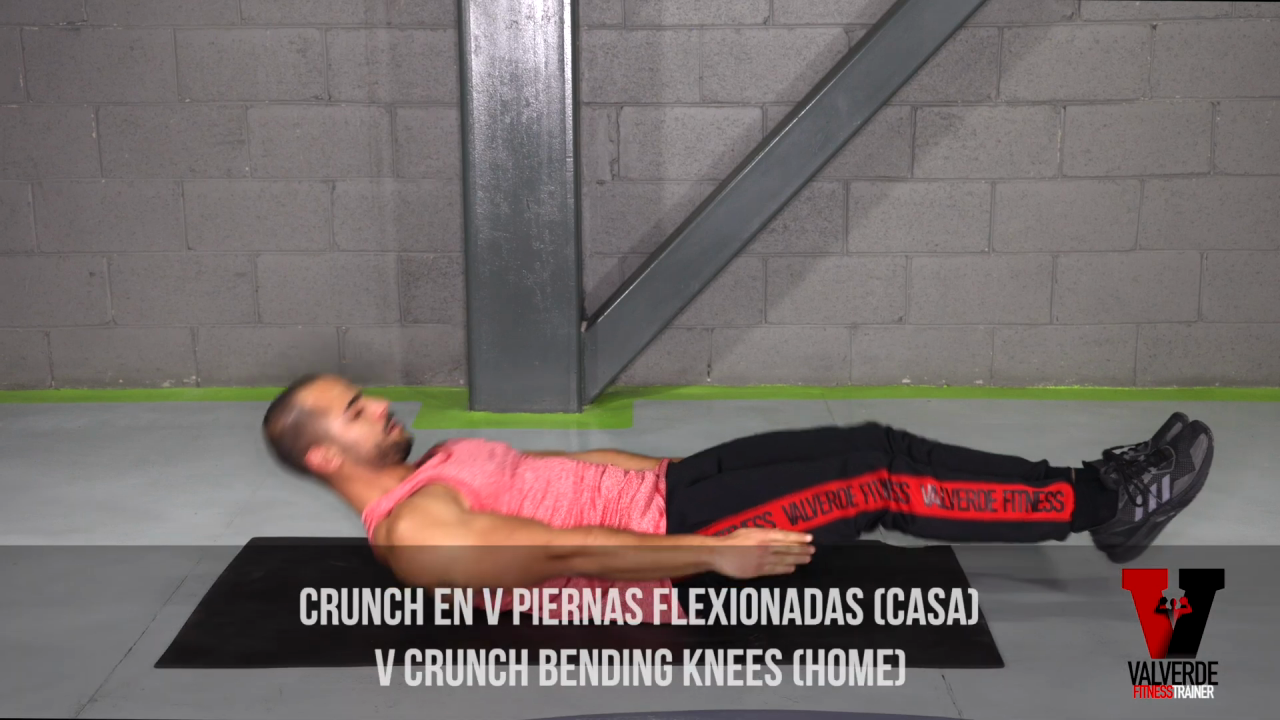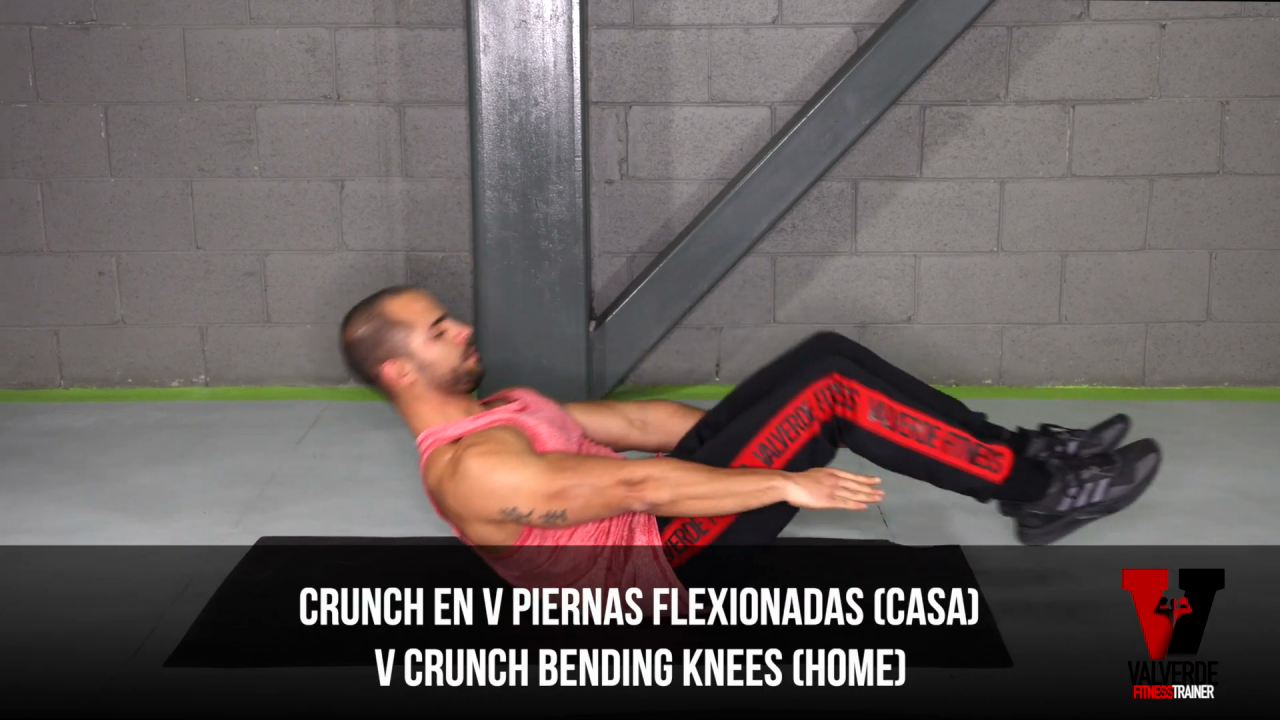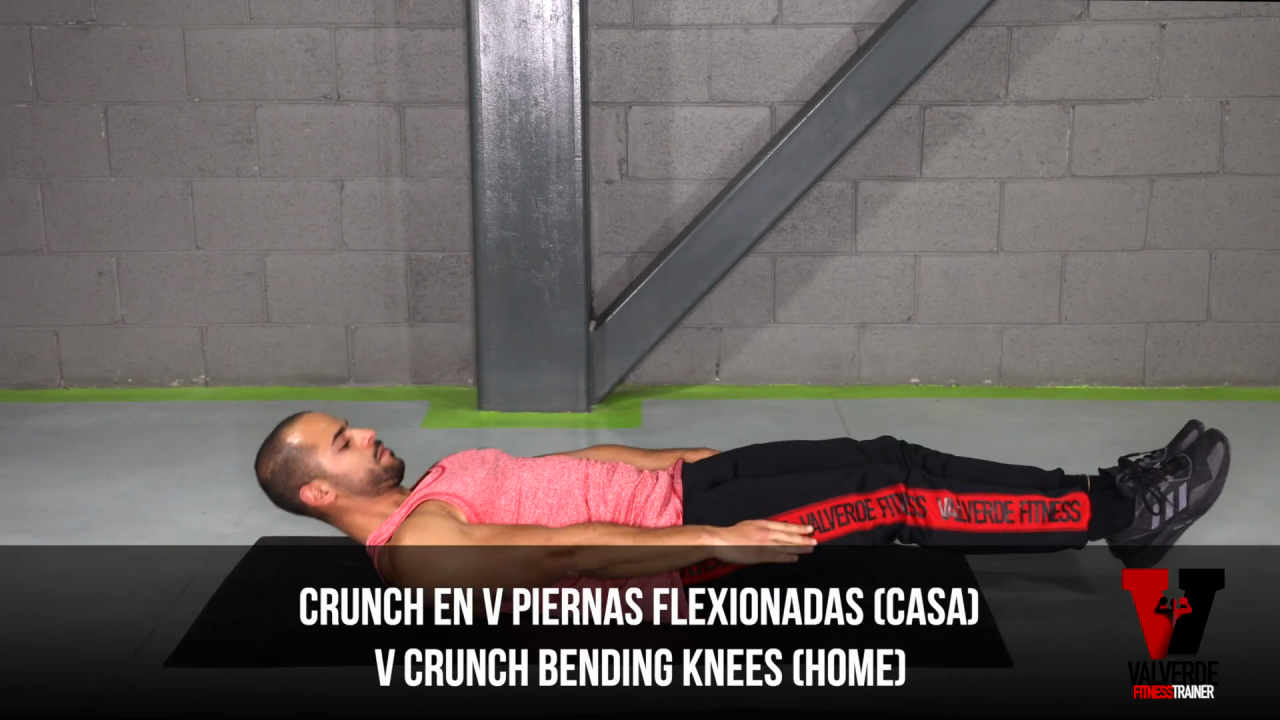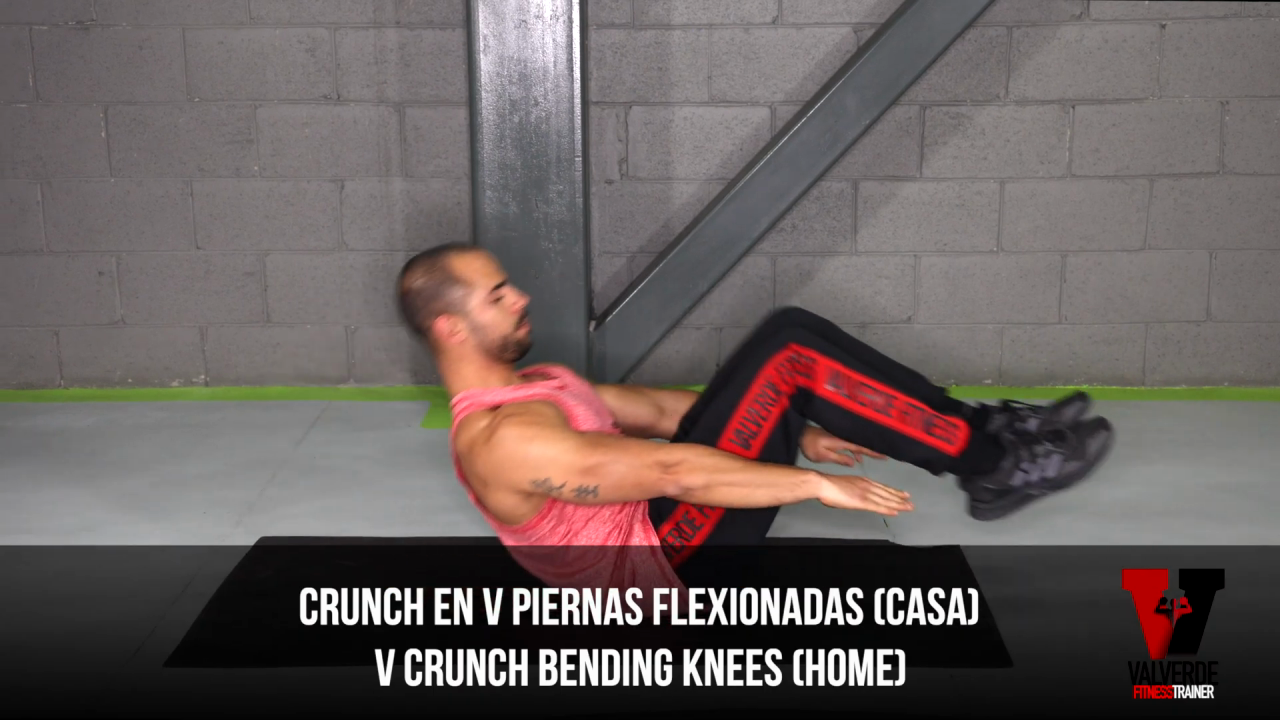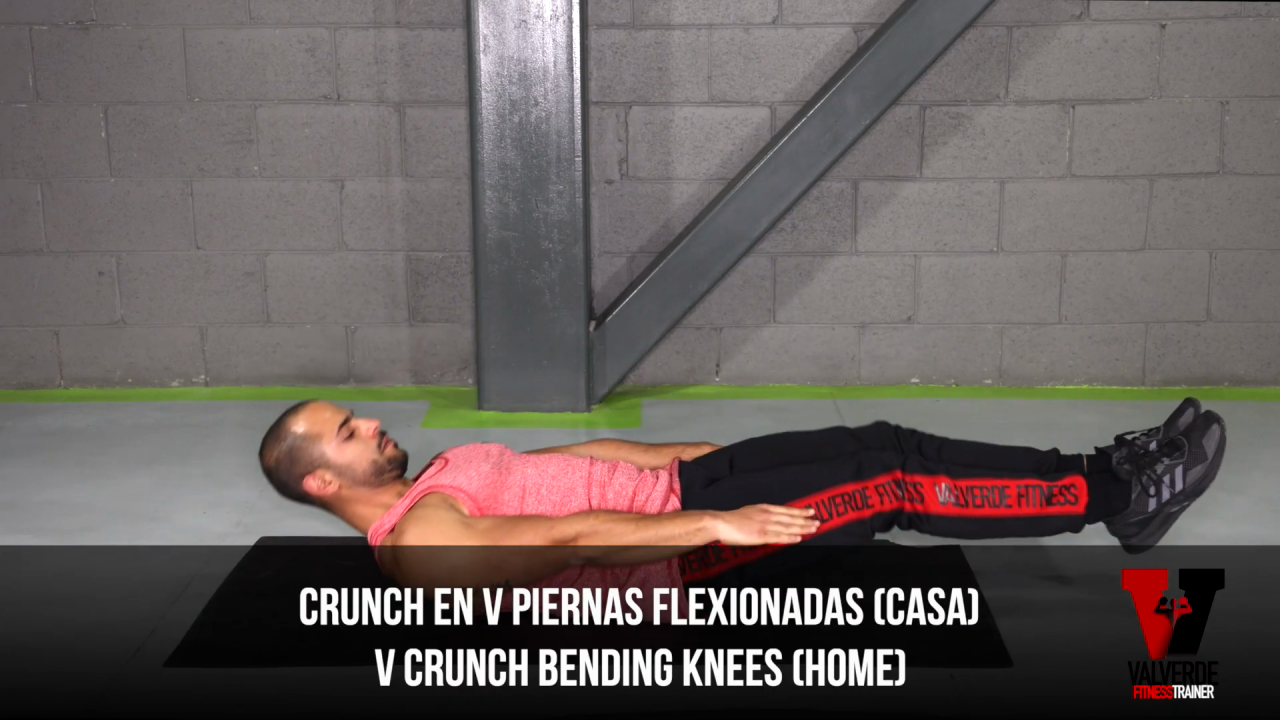
dt=1s
person 1, frame 1
left shoulder: (437, 470)
right shoulder: (413, 531)
right elbow: (564, 553)
left wrist: (669, 475)
right wrist: (712, 552)
left hip: (665, 487)
right hip: (672, 545)
left knee: (867, 446)
right knee: (877, 479)
left ankle: (1092, 485)
right ankle: (1103, 508)
person 1, frame 2
left shoulder: (490, 412)
right shoulder: (471, 471)
left elbow: (630, 422)
right elbow: (631, 488)
left wrist: (787, 441)
right wrist: (786, 485)
left hip: (662, 518)
right hip: (668, 560)
left knee: (823, 359)
right knee: (831, 387)
left ankle: (1020, 457)
right ankle: (1033, 491)
person 1, frame 3
left shoulder: (439, 489)
right shoulder: (414, 550)
right elbow: (566, 553)
left wrist: (685, 463)
right wrist: (716, 542)
left hip: (677, 484)
right hip: (674, 546)
left knee: (885, 459)
right knee: (895, 502)
left ankle: (1109, 498)
right ankle: (1119, 516)
person 1, frame 4
left shoulder: (520, 384)
right shoulder: (502, 442)
left elbow: (657, 409)
right elbow: (666, 470)
left wrist: (800, 432)
right wrist: (818, 484)
left hip: (666, 519)
right hip: (673, 560)
left knee: (789, 335)
right knee: (790, 359)
left ankle: (978, 439)
right ankle: (985, 460)
person 1, frame 5
left shoulder: (437, 481)
right shoulder: (418, 544)
left elbow: (577, 456)
right elbow: (571, 541)
left wrist: (697, 458)
right wrist: (715, 524)
left hip: (674, 486)
right hip: (676, 550)
left knee: (879, 446)
right knee: (892, 488)
left ankle: (1102, 474)
right ankle: (1115, 499)
